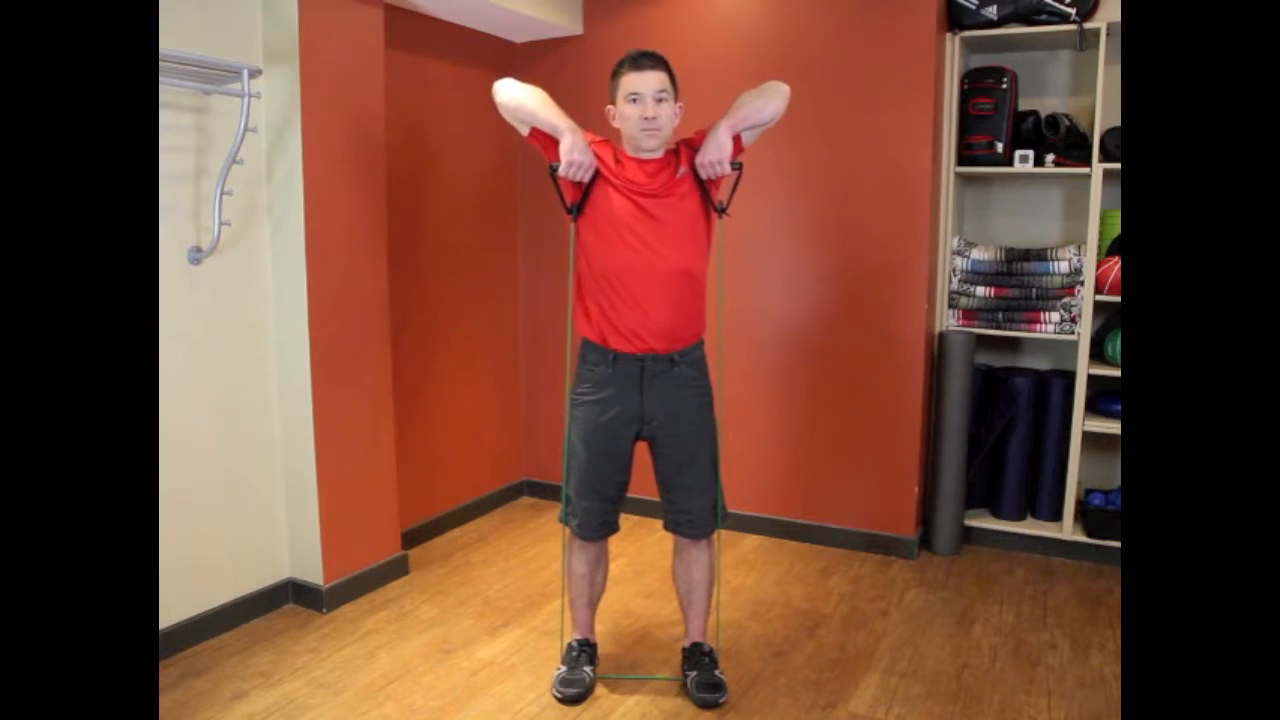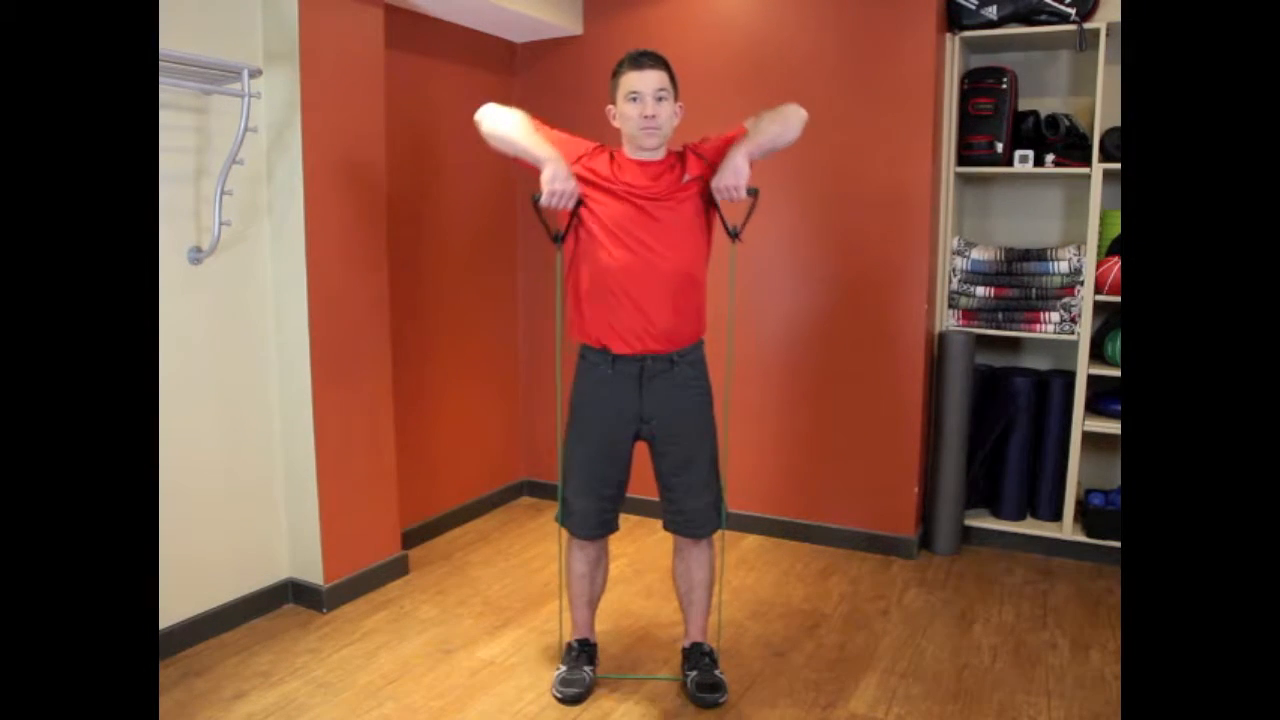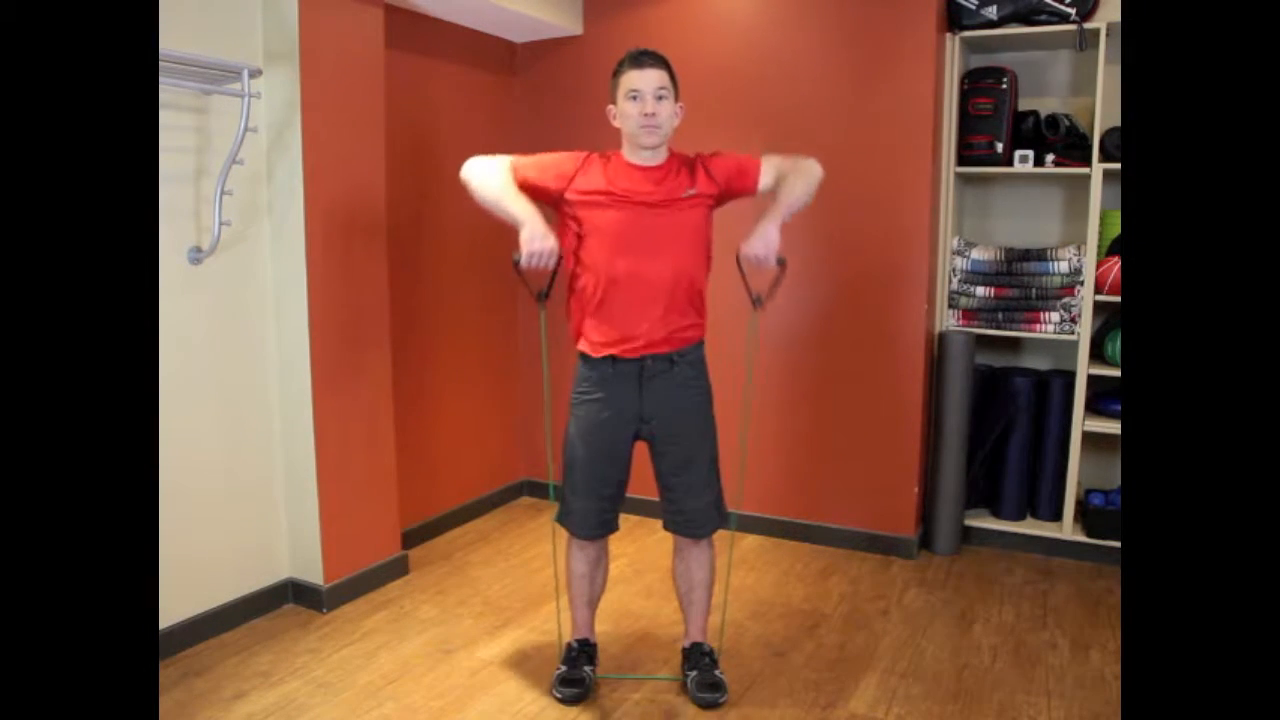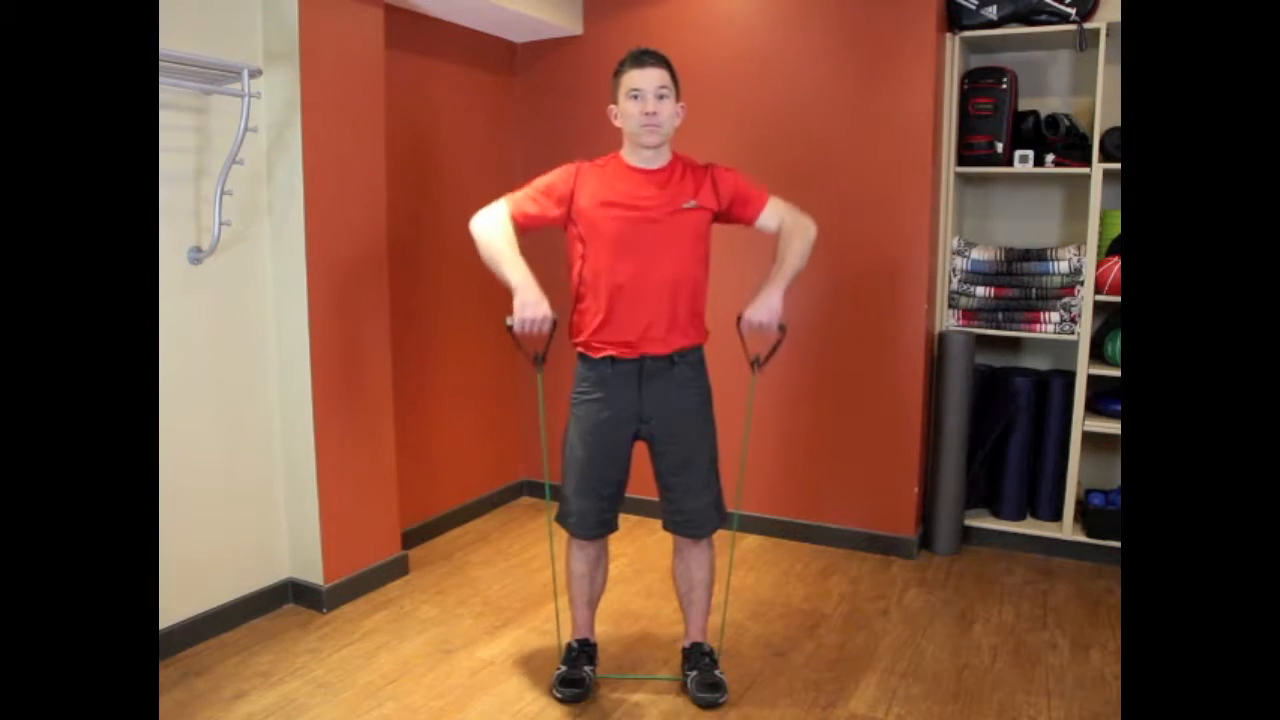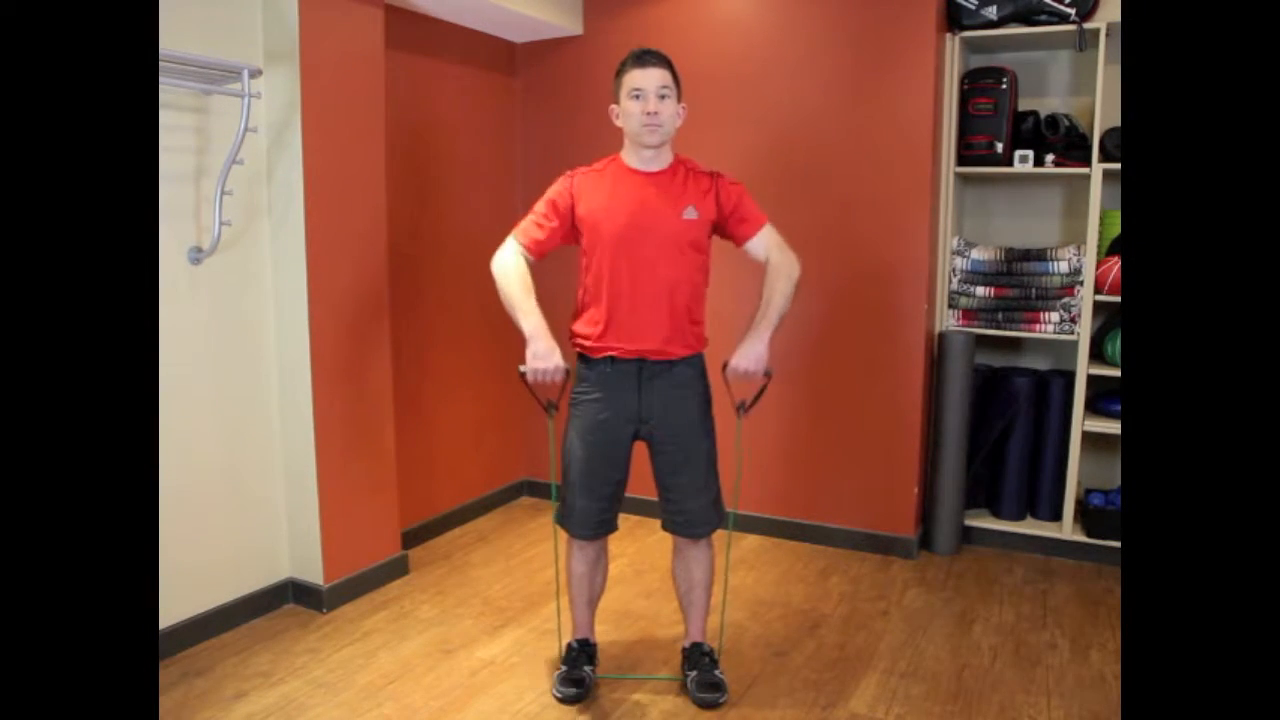
dt=0.2s
person 1, frame 1
left shoulder: (698, 163)
right shoulder: (590, 163)
left elbow: (777, 94)
right elbow: (507, 92)
left wrist: (722, 132)
right wrist: (567, 134)
left hip: (682, 371)
right hip: (603, 371)
left knee: (695, 522)
right knee: (588, 521)
left ankle: (697, 650)
right ankle: (581, 645)
person 1, frame 2
left shoulder: (701, 166)
right shoulder: (585, 167)
left elbow: (792, 116)
right elbow: (491, 117)
left wrist: (740, 152)
right wrist: (549, 158)
left hip: (681, 372)
right hip: (602, 373)
left knee: (695, 522)
right knee: (587, 521)
left ankle: (697, 649)
right ankle: (582, 646)
person 1, frame 3
left shoulder: (708, 175)
right shoulder: (577, 175)
left elbow: (805, 171)
right elbow: (477, 171)
left wrist: (772, 223)
right wrist: (527, 221)
left hip: (680, 373)
right hip: (601, 376)
left knee: (694, 522)
right knee: (586, 522)
left ankle: (697, 649)
right ankle: (581, 645)
person 1, frame 4
left shoulder: (709, 183)
right shoulder: (578, 182)
left elbow: (797, 224)
right elbow: (487, 221)
left wrist: (774, 290)
right wrist: (523, 285)
left hip: (679, 376)
right hip: (600, 377)
left knee: (694, 523)
right knee: (585, 522)
left ankle: (697, 650)
right ankle: (581, 646)
person 1, frame 5
left shoulder: (712, 189)
right shoulder: (579, 187)
left elbow: (783, 258)
right elbow: (508, 258)
left wrist: (759, 336)
right wrist: (536, 336)
left hip: (680, 378)
right hip: (599, 378)
left knee: (693, 524)
right knee: (585, 524)
left ankle: (696, 649)
right ankle: (581, 646)
